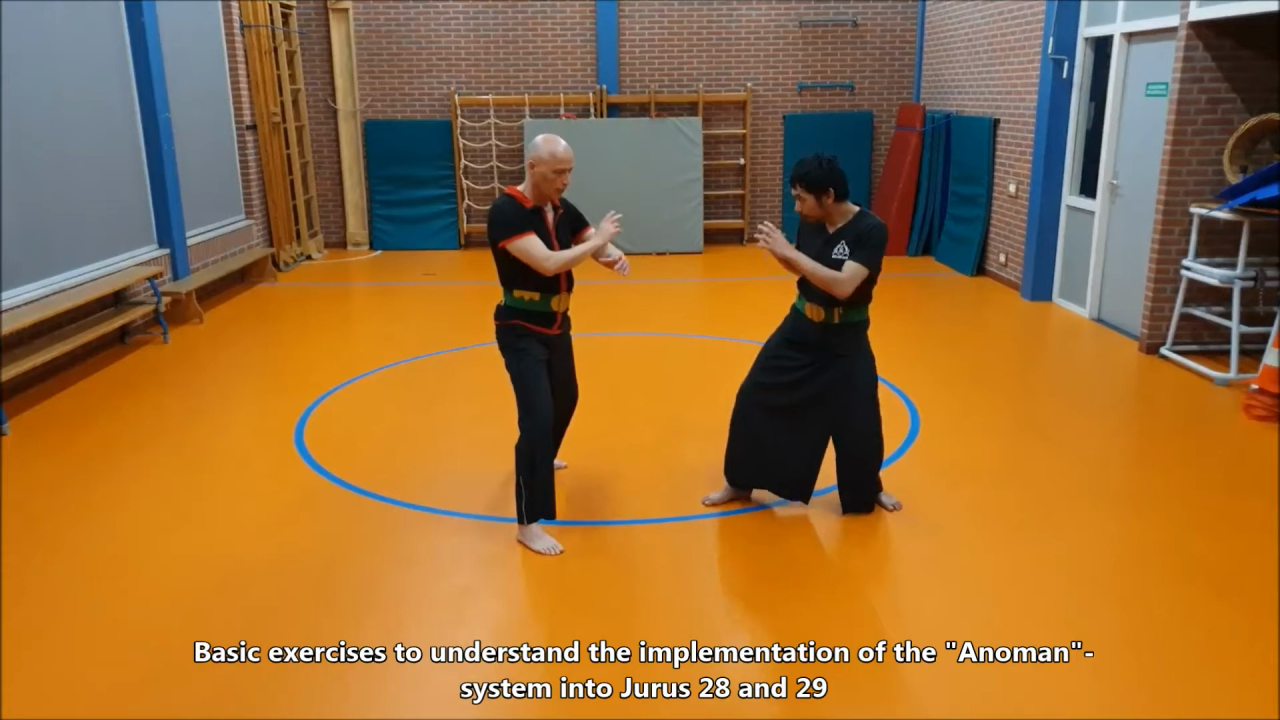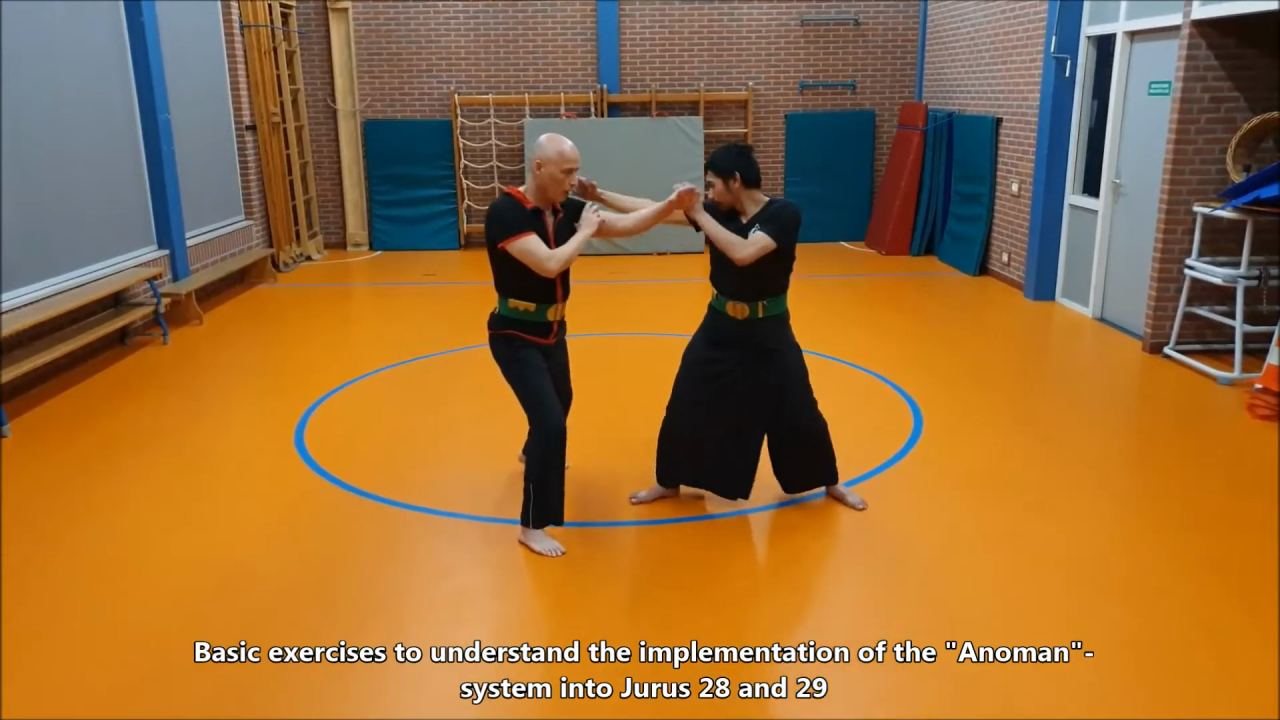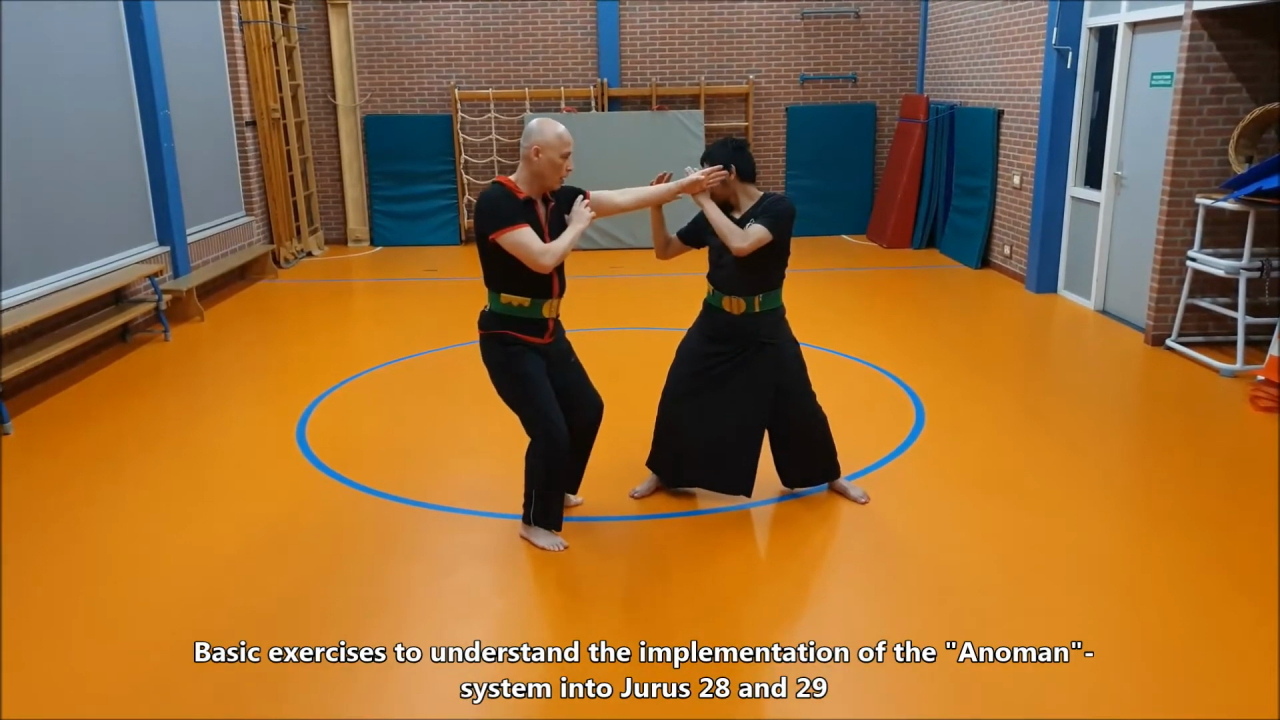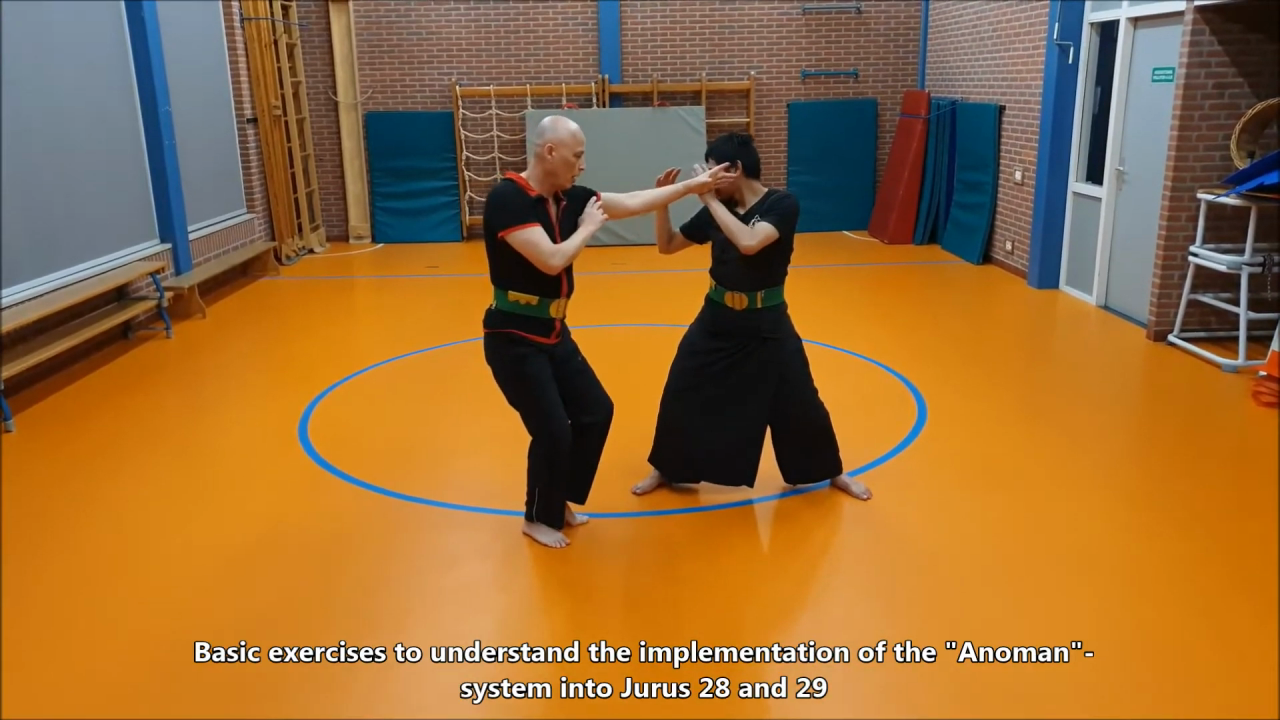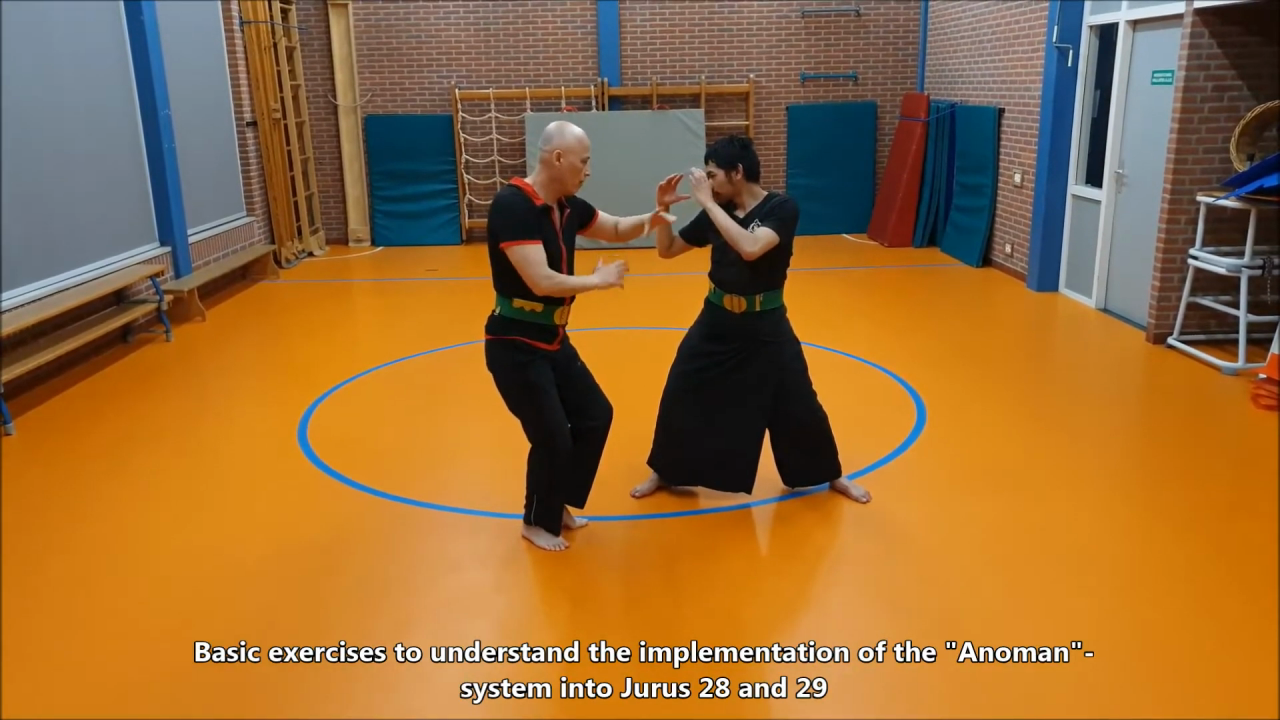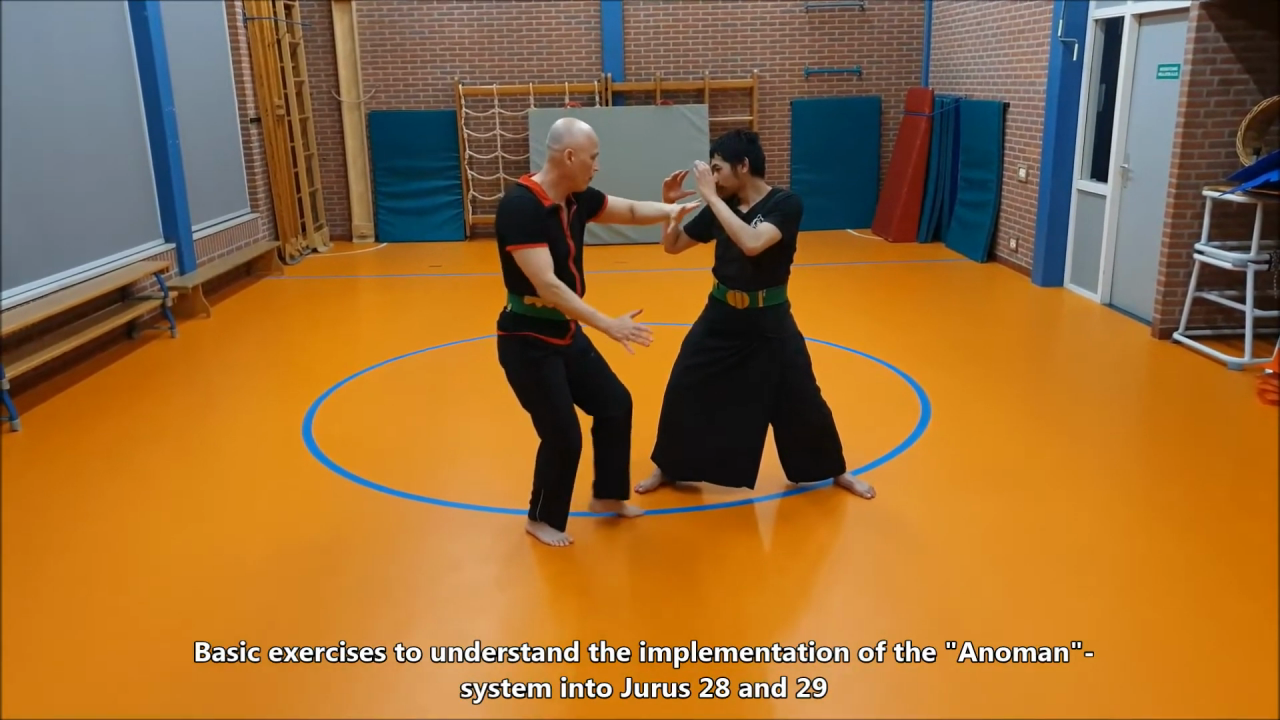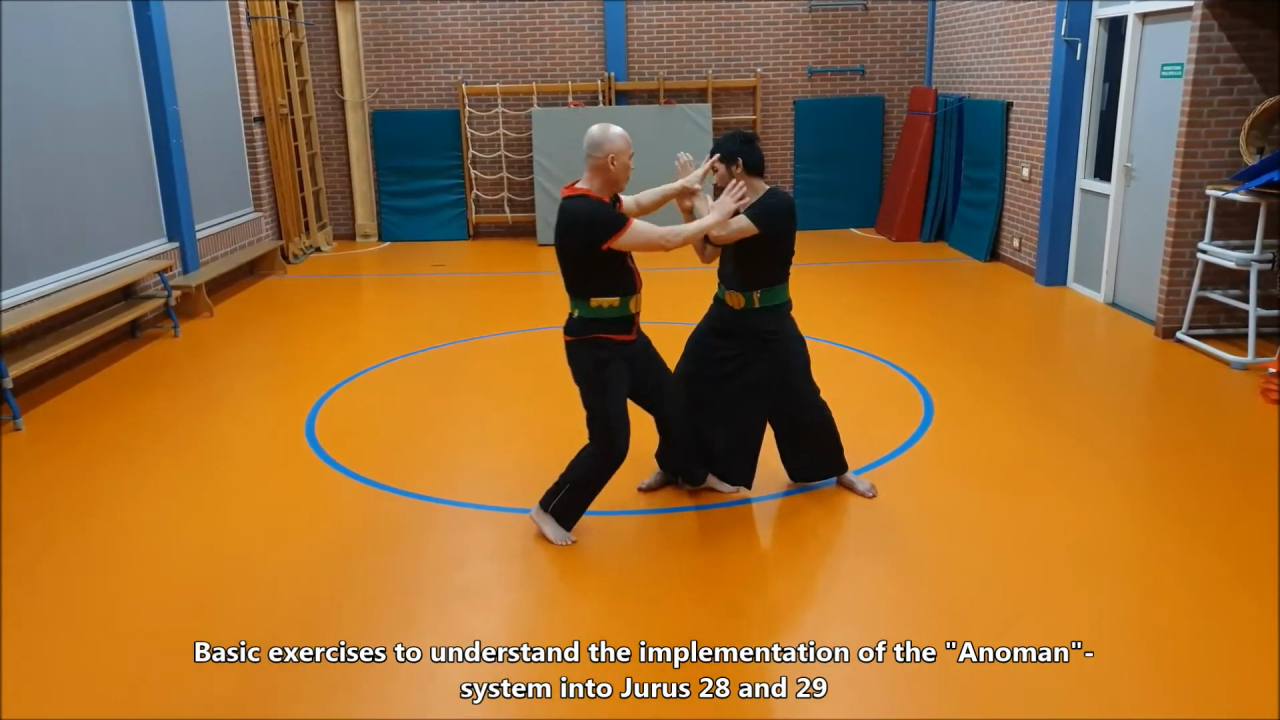
dt=0.7s
person 1, frame 1
left shoulder: (562, 209)
right shoulder: (506, 212)
left elbow: (597, 246)
right elbow: (548, 263)
left wrist: (615, 256)
right wrist: (597, 241)
left hip: (556, 325)
right hip: (521, 330)
left knee: (564, 400)
right knee: (537, 416)
left ankle: (538, 458)
right ankle: (529, 523)
person 1, frame 2
left shoulder: (565, 208)
right shoulder: (505, 212)
left elbow: (625, 224)
right elbow: (549, 264)
left wrist: (670, 205)
right wrist: (585, 232)
left hip: (551, 331)
right hip: (515, 336)
left knee: (558, 404)
right knee: (550, 421)
left ankle: (534, 456)
right ankle: (533, 526)
person 1, frame 3
left shoulder: (557, 198)
right shoulder: (496, 202)
left elbow: (623, 199)
right elbow: (543, 259)
left wrist: (683, 186)
right wrist: (577, 225)
left hip: (548, 332)
right hip: (508, 339)
left knee: (586, 410)
right knee: (551, 430)
left ankle: (557, 489)
right ankle: (536, 521)
person 1, frame 4
left shoulder: (568, 197)
right shoulder: (506, 198)
left elbow: (629, 202)
right elbow: (551, 259)
left wrist: (692, 185)
right wrist: (588, 227)
left hip: (553, 332)
right hip: (514, 338)
left knee: (595, 412)
right knee: (552, 430)
left ankle: (558, 502)
right ankle: (539, 518)
person 1, frame 5
left shoulder: (567, 205)
right shoulder: (511, 205)
left elbow: (616, 229)
right elbow: (541, 281)
left wrist: (647, 220)
right wrist: (598, 280)
left hip: (553, 339)
right hip: (516, 344)
left knee: (595, 416)
right knee: (552, 437)
left ankle: (559, 505)
right ankle: (538, 521)
person 1, frame 6
left shoulder: (576, 198)
right shoulder: (520, 206)
left elbow: (631, 210)
right elbow: (547, 286)
left wrist: (670, 210)
right wrist: (609, 326)
left hip: (565, 332)
right hip: (528, 340)
left knee: (614, 404)
right knee: (562, 435)
left ankle: (608, 495)
right ankle: (543, 519)
person 1, frame 7
left shoulder: (595, 199)
right shoulder: (585, 214)
left elbow: (634, 206)
right elbow: (662, 240)
left wrist: (684, 185)
right wrist: (713, 217)
left hip: (624, 333)
right hip: (596, 342)
left knee: (670, 401)
right knee: (610, 442)
right ankle: (552, 512)
person 2, frame 1
left shoulder: (870, 231)
right shoulder: (811, 222)
left elbow: (843, 286)
left wrist: (788, 250)
right wrist: (778, 250)
left hip: (845, 340)
right hip: (799, 328)
left knee: (859, 422)
right knee: (754, 400)
left ankle: (868, 489)
right ankle: (739, 484)
person 2, frame 2
left shoulder: (784, 214)
right shoulder: (719, 213)
left elbow: (744, 254)
left wrist: (700, 214)
right wrist: (600, 194)
left hip: (769, 332)
right hip: (720, 328)
left knee: (800, 412)
right knee: (687, 407)
left ankle: (830, 482)
right ankle: (668, 481)
person 2, frame 3
left shoulder: (778, 208)
right shoulder: (714, 214)
left elbow: (741, 244)
right elbow: (664, 250)
left wrist: (704, 201)
right wrist: (657, 204)
left hip: (764, 327)
right hip: (714, 324)
left knee: (798, 406)
right knee: (678, 400)
left ankle: (831, 476)
right ankle: (663, 473)
person 2, frame 4
left shoulder: (782, 204)
right shoulder: (718, 209)
left elbow: (749, 242)
right elbow: (667, 245)
left wrist: (710, 200)
left hip: (766, 323)
right hip: (716, 319)
left knee: (799, 403)
right knee: (679, 396)
left ankle: (833, 472)
right ankle: (665, 469)
person 2, frame 5
left shoulder: (782, 208)
right shoulder: (717, 211)
left elbow: (750, 248)
right elbow: (667, 250)
left wrist: (707, 202)
right wrist: (663, 207)
left hip: (765, 326)
right hip: (716, 322)
left knee: (799, 406)
right knee: (679, 398)
left ankle: (832, 475)
right ankle: (663, 472)
person 2, frame 6
left shoulder: (786, 204)
right shoulder: (721, 206)
left elbow: (752, 243)
right elbow: (672, 245)
left wrist: (711, 196)
right wrist: (670, 203)
left hip: (769, 320)
right hip: (721, 316)
left knee: (802, 400)
right knee: (684, 392)
left ankle: (837, 471)
right ankle: (667, 469)
person 2, frame 7
left shoulder: (778, 204)
left elbow: (720, 233)
right elbow: (705, 254)
left wrist: (693, 188)
right wrist: (688, 211)
left hip: (768, 321)
right hip: (725, 316)
left knee: (799, 401)
right knee: (685, 390)
left ankle: (839, 470)
right ankle: (673, 468)
